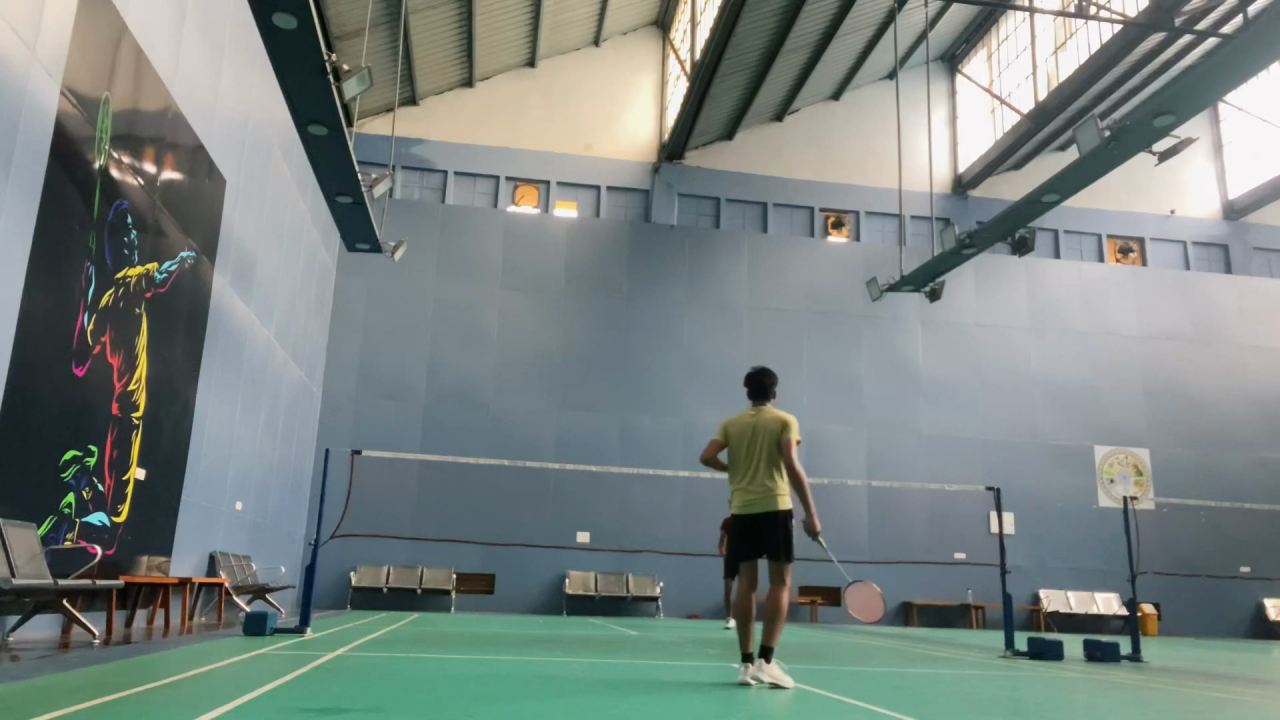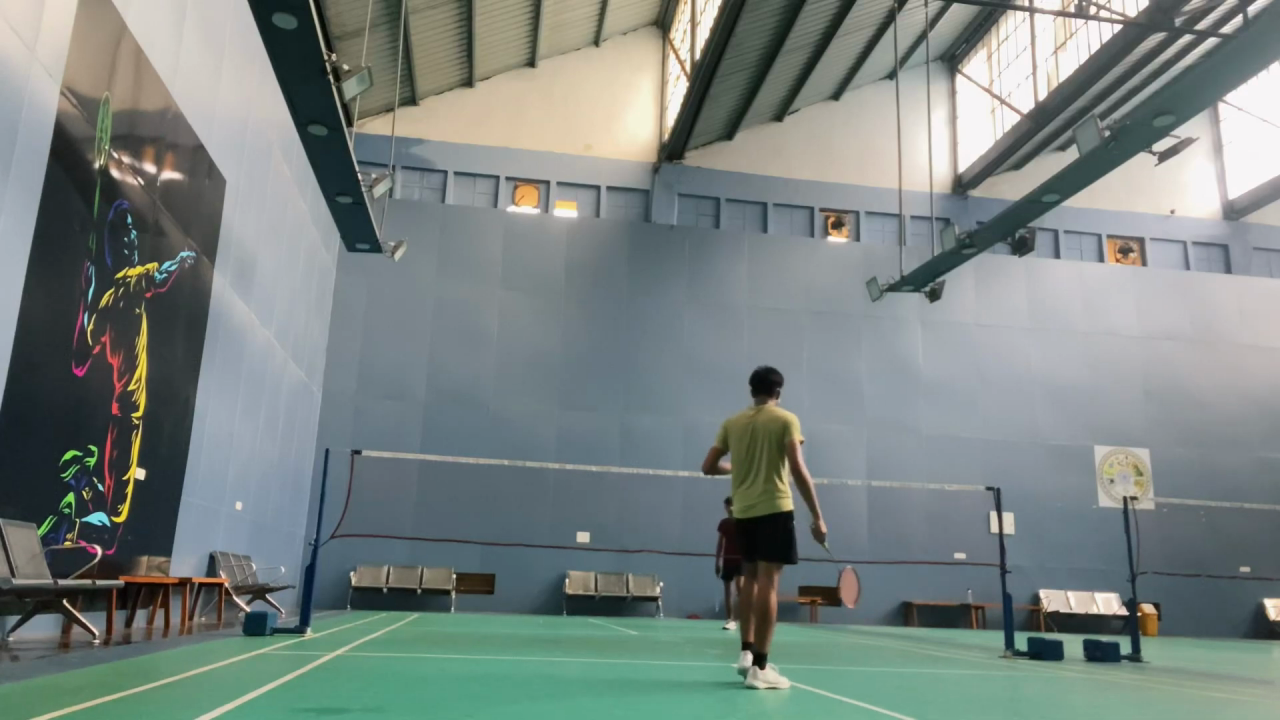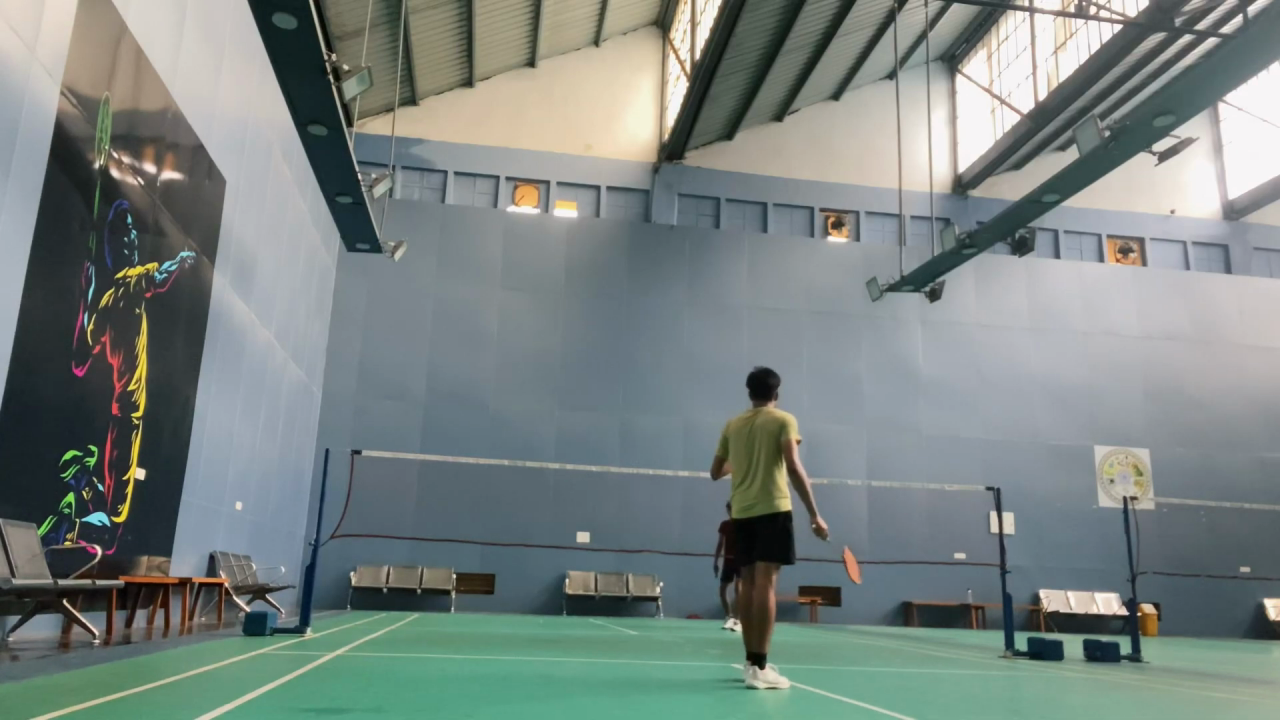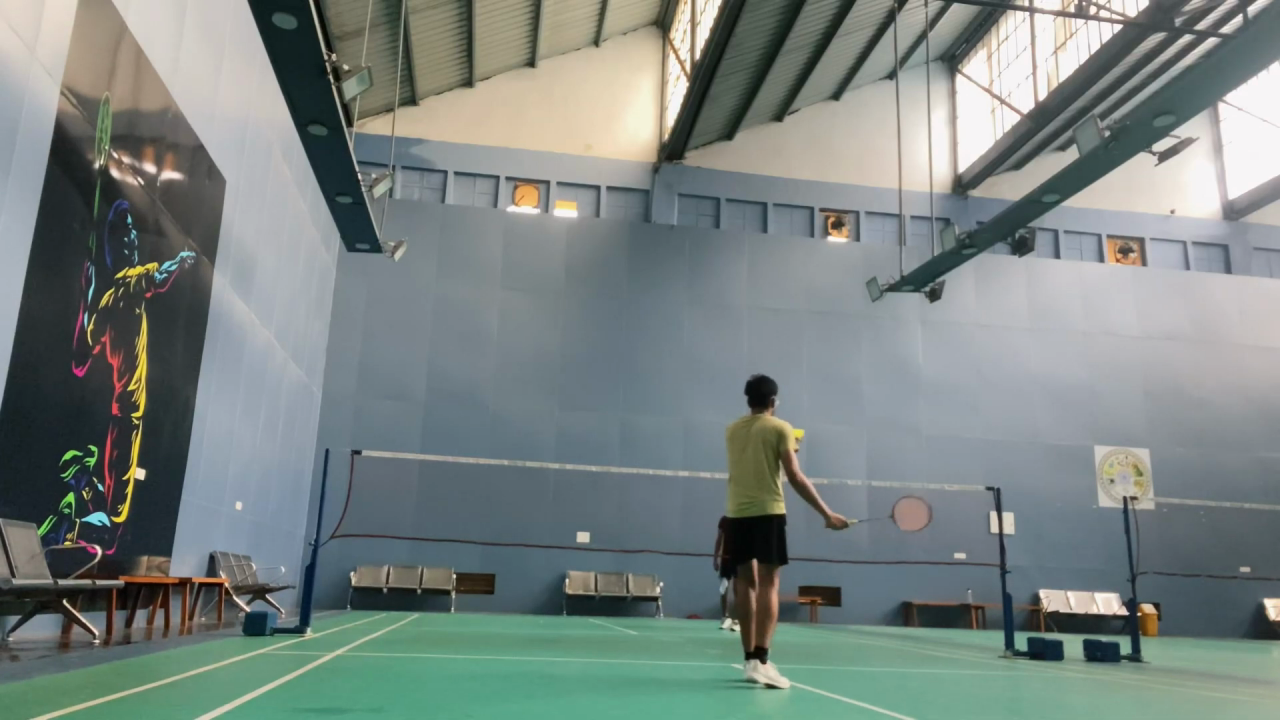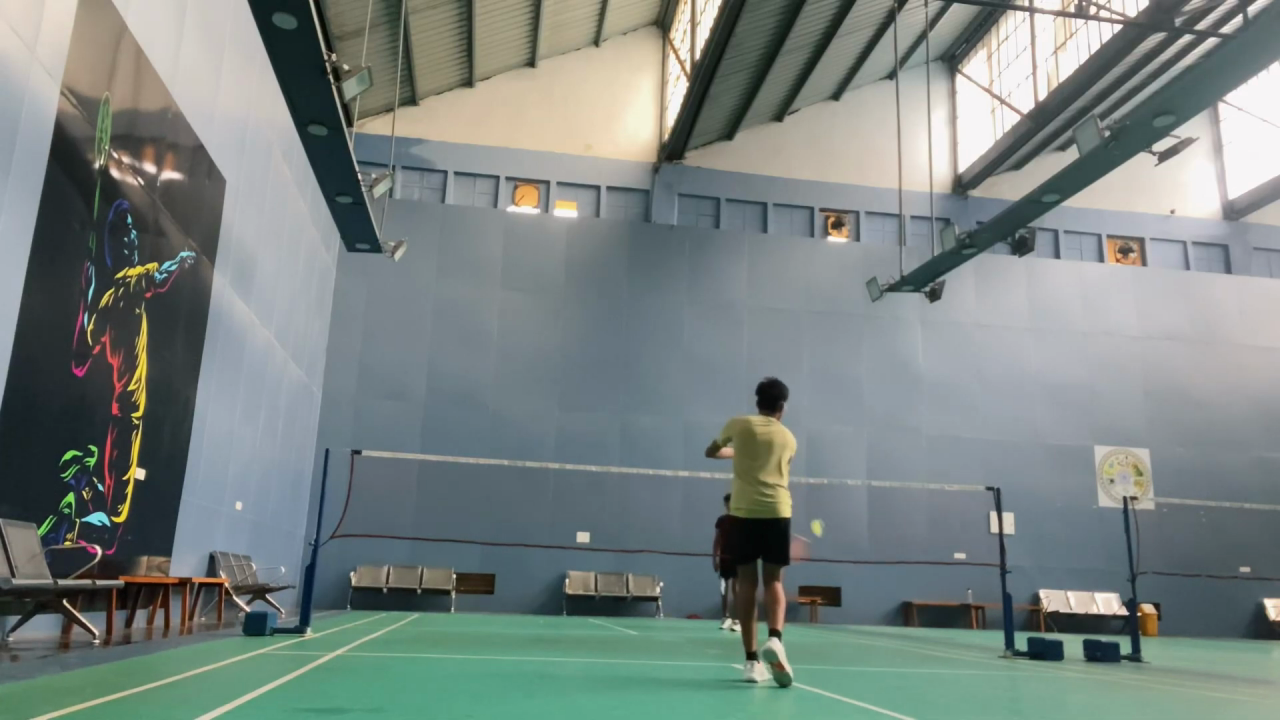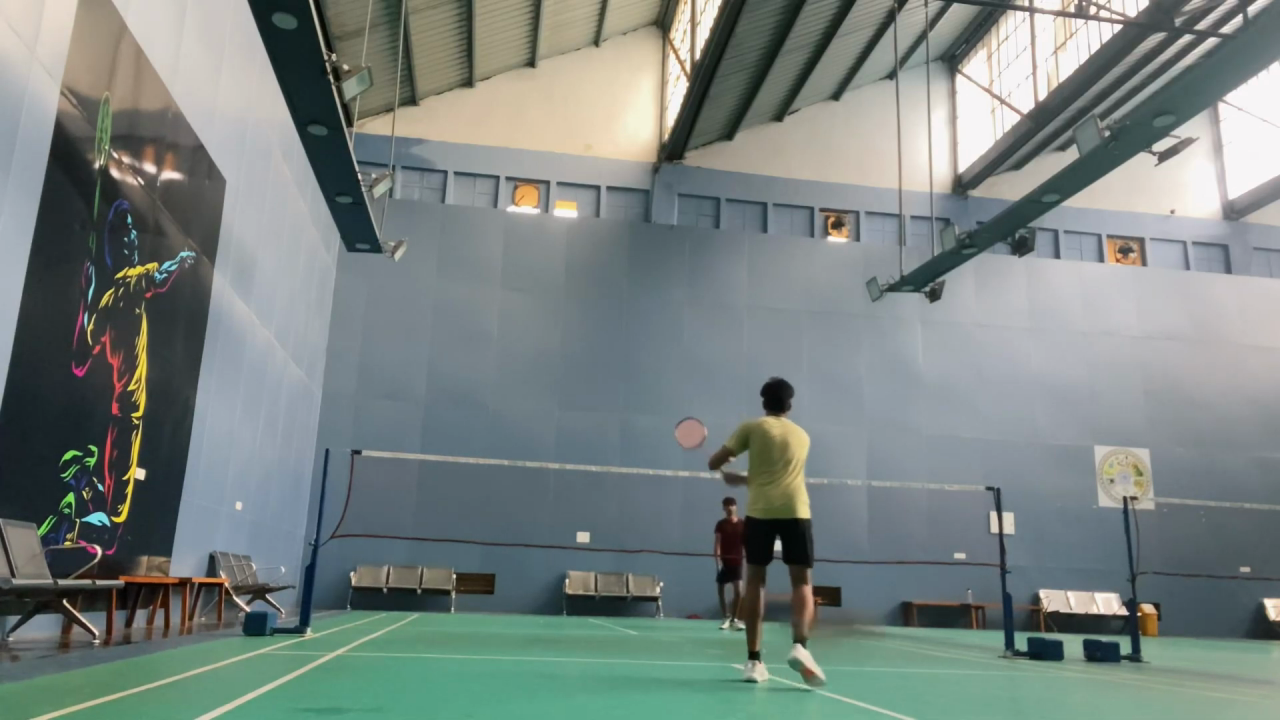
dt=0.4s
person 1, frame 1
left shoulder: (138, 278)
right shoulder: (107, 290)
left elbow: (159, 277)
right elbow: (81, 359)
left wrist: (178, 264)
right wrist: (86, 300)
left hip: (129, 397)
left knee: (119, 474)
left ankle: (109, 535)
person 1, frame 2
left shoulder: (138, 279)
right shoulder: (106, 289)
left elbow: (159, 277)
right elbow: (80, 359)
left wrist: (178, 264)
right wrist: (86, 300)
left hip: (129, 398)
right hip: (108, 397)
left knee: (119, 474)
left ankle: (110, 533)
person 1, frame 3
left shoulder: (138, 278)
right shoulder: (105, 289)
left elbow: (159, 276)
right elbow: (81, 358)
left wrist: (178, 264)
right wrist: (85, 300)
left hip: (129, 395)
left knee: (120, 471)
left ankle: (110, 532)
right ankle: (86, 533)
person 1, frame 4
left shoulder: (137, 279)
right shoulder: (106, 289)
left elbow: (159, 277)
right elbow: (81, 358)
left wrist: (178, 264)
right wrist: (86, 300)
left hip: (129, 394)
left knee: (120, 469)
right knee: (101, 467)
left ankle: (111, 530)
person 1, frame 5
left shoulder: (138, 278)
right shoulder: (104, 289)
left elbow: (159, 277)
right elbow: (81, 356)
left wrist: (177, 264)
right wrist: (86, 300)
left hip: (129, 393)
left knee: (120, 470)
left ankle: (112, 530)
person 1, frame 6
left shoulder: (138, 278)
right shoulder: (105, 288)
left elbow: (159, 277)
right elbow: (81, 359)
left wrist: (177, 264)
right wrist: (86, 299)
left hip: (129, 396)
left knee: (119, 472)
left ankle: (112, 529)
person 2, frame 1
left shoulder: (731, 424)
right shoulder: (785, 421)
left elbow: (706, 457)
right elbow: (792, 467)
right wrist: (811, 513)
left hip: (741, 510)
right hip: (775, 508)
left knee: (746, 584)
right knee: (780, 582)
left ankle: (747, 663)
right ankle: (766, 661)
person 2, frame 2
left shoulder: (732, 423)
right shoulder: (785, 420)
left elbow: (708, 467)
right elbow: (797, 470)
right wrist: (817, 517)
left hip: (743, 511)
right hip: (775, 509)
left knee: (750, 578)
right knee: (768, 583)
left ankle: (746, 651)
right ankle: (760, 667)
person 2, frame 3
left shoulder: (732, 426)
right shoulder: (783, 420)
left elbow: (716, 472)
right elbow: (793, 468)
right wrist: (814, 514)
left hip: (741, 512)
right hip: (773, 510)
left knee: (749, 584)
right knee: (766, 583)
left ankle: (751, 661)
right ankle: (759, 668)
person 2, frame 4
left shoulder: (732, 430)
right shoulder: (779, 428)
right elbow: (794, 477)
right wrist: (827, 513)
left hip: (736, 513)
right hip: (767, 512)
left knee: (746, 583)
right knee: (768, 584)
left ankle: (751, 659)
right ankle: (760, 661)
person 2, frame 5
left shoulder: (737, 424)
right shoulder: (788, 439)
left elbow: (712, 451)
left hip: (743, 512)
right hip: (778, 513)
left knee: (746, 583)
right knee: (774, 581)
left ankle: (751, 661)
right ankle: (775, 639)
person 2, frame 6
left shoulder: (751, 428)
right shoulder: (802, 435)
left elbow: (714, 463)
left wrist: (724, 460)
right wrist: (742, 478)
left hip: (760, 512)
right hip: (796, 512)
left knee: (755, 582)
right knee: (801, 583)
left ankle: (753, 660)
right ankle: (800, 646)
